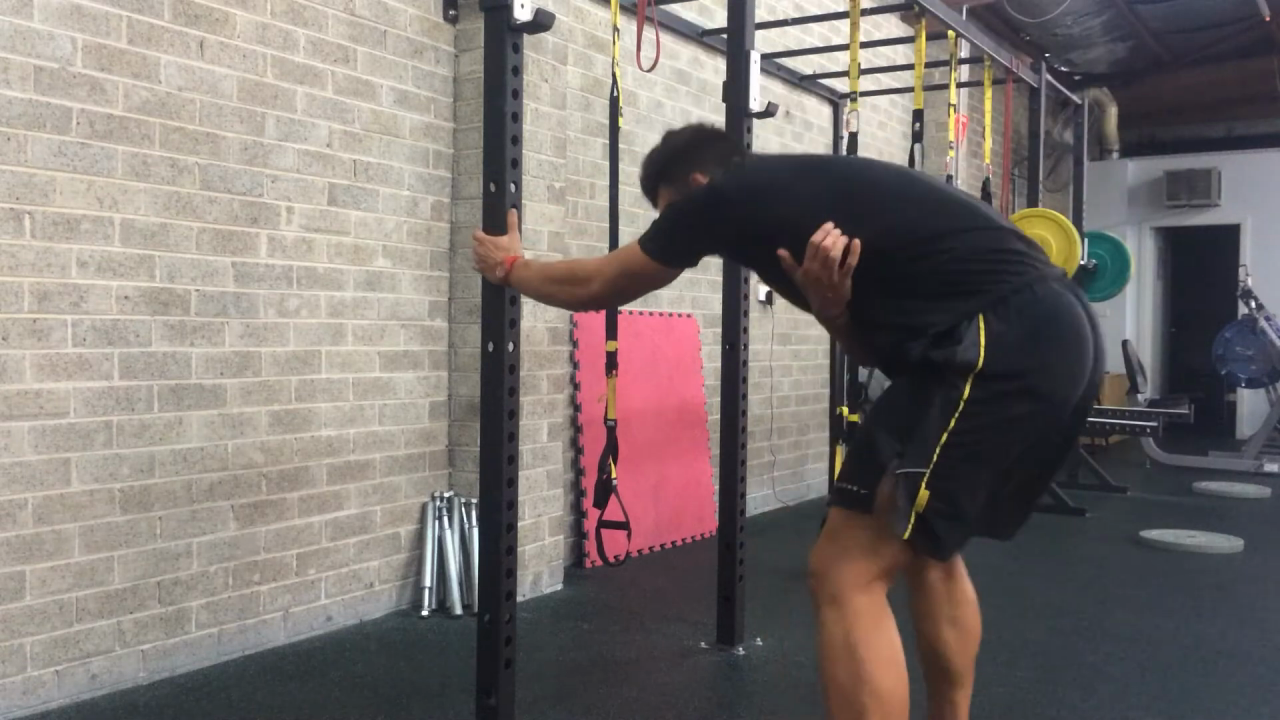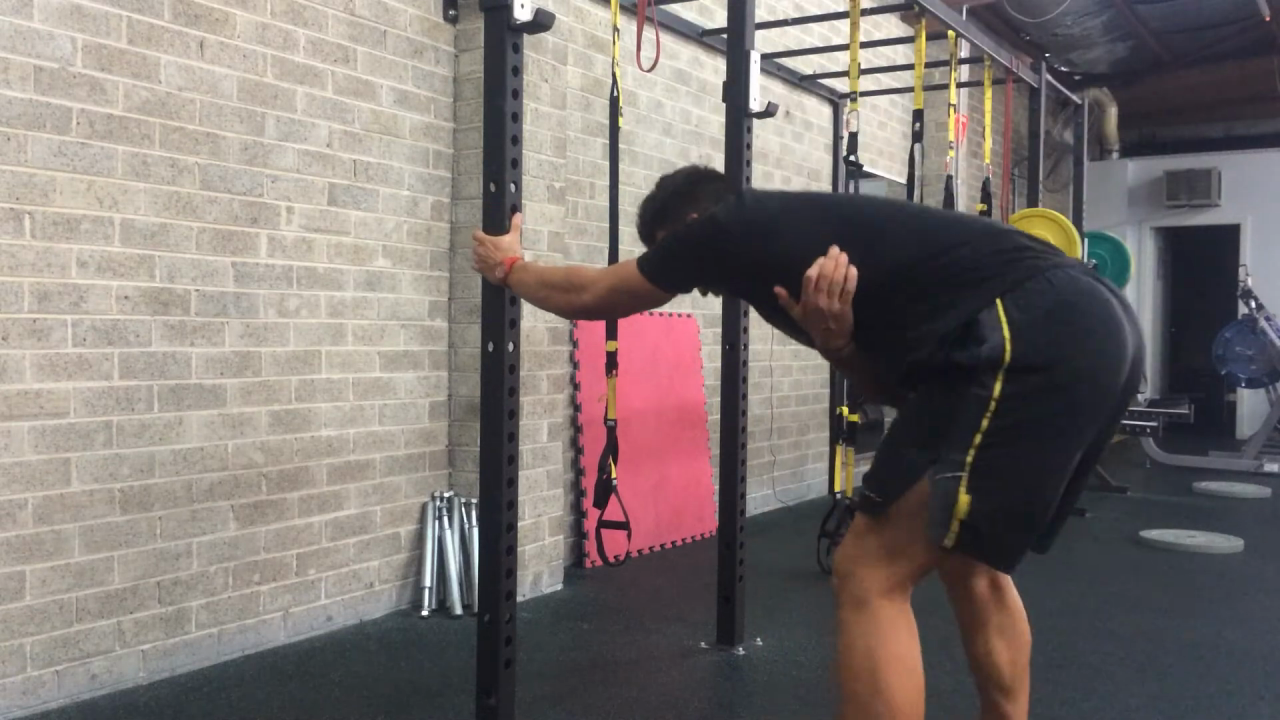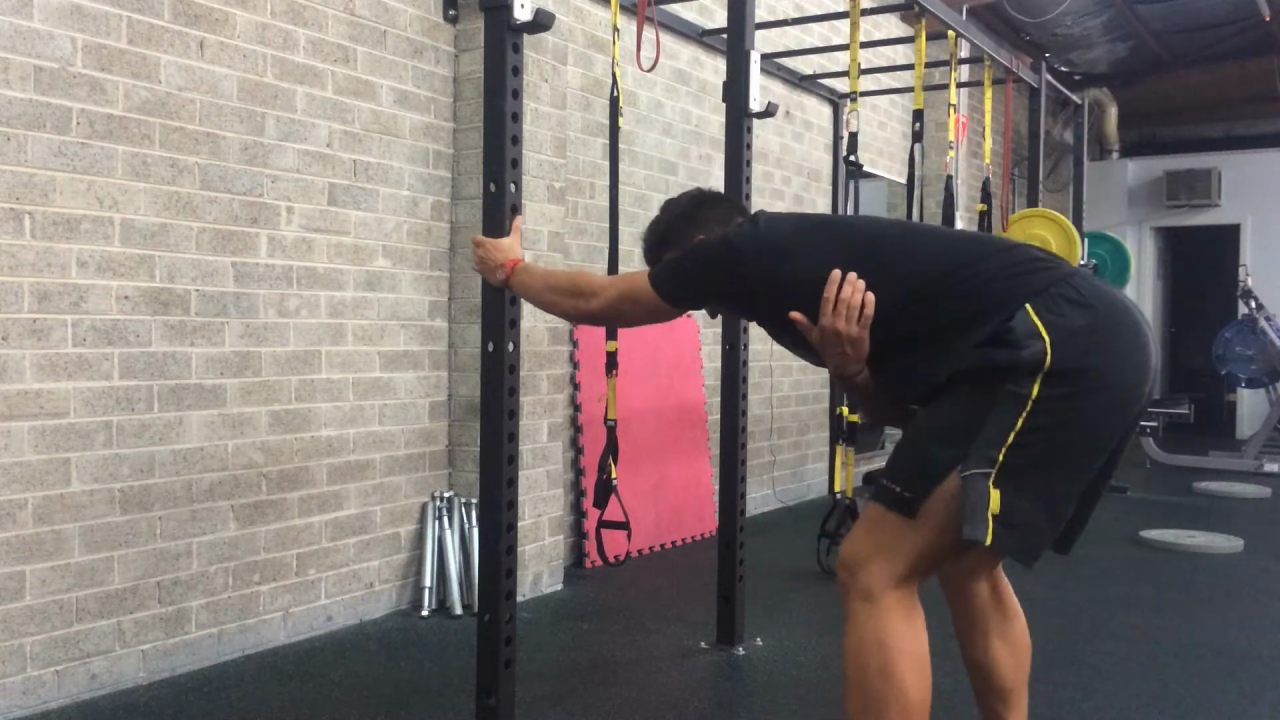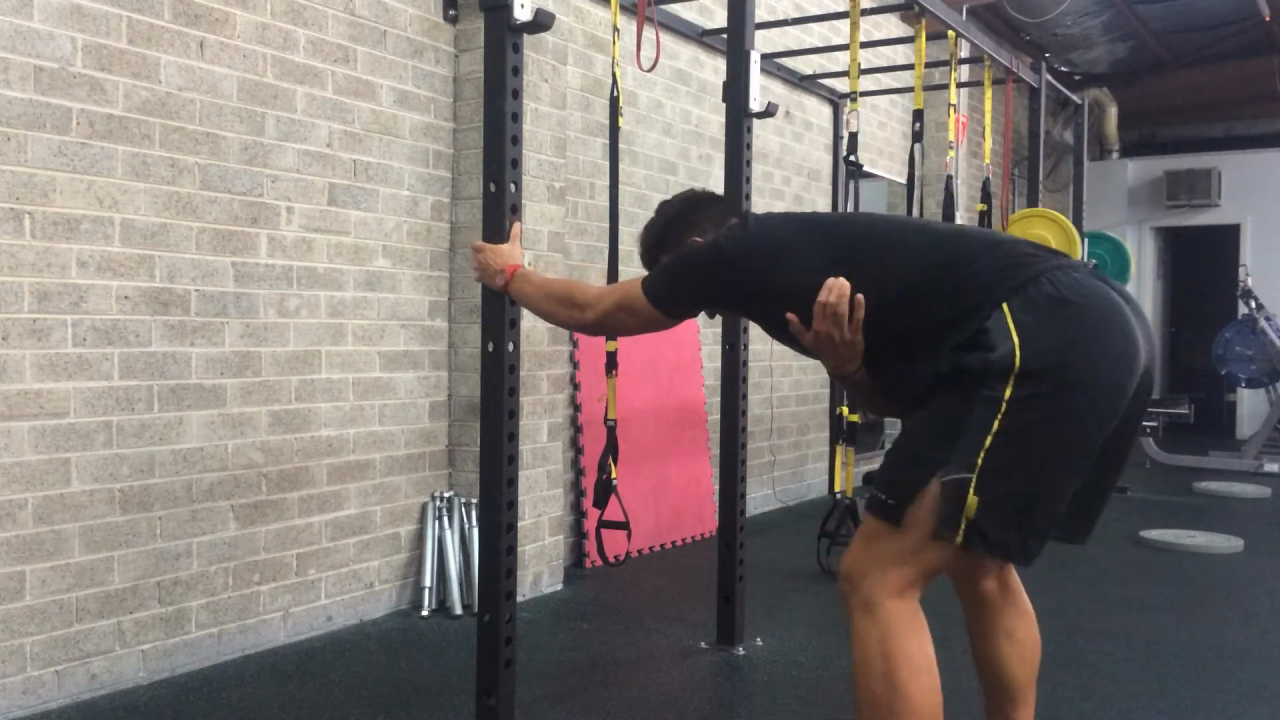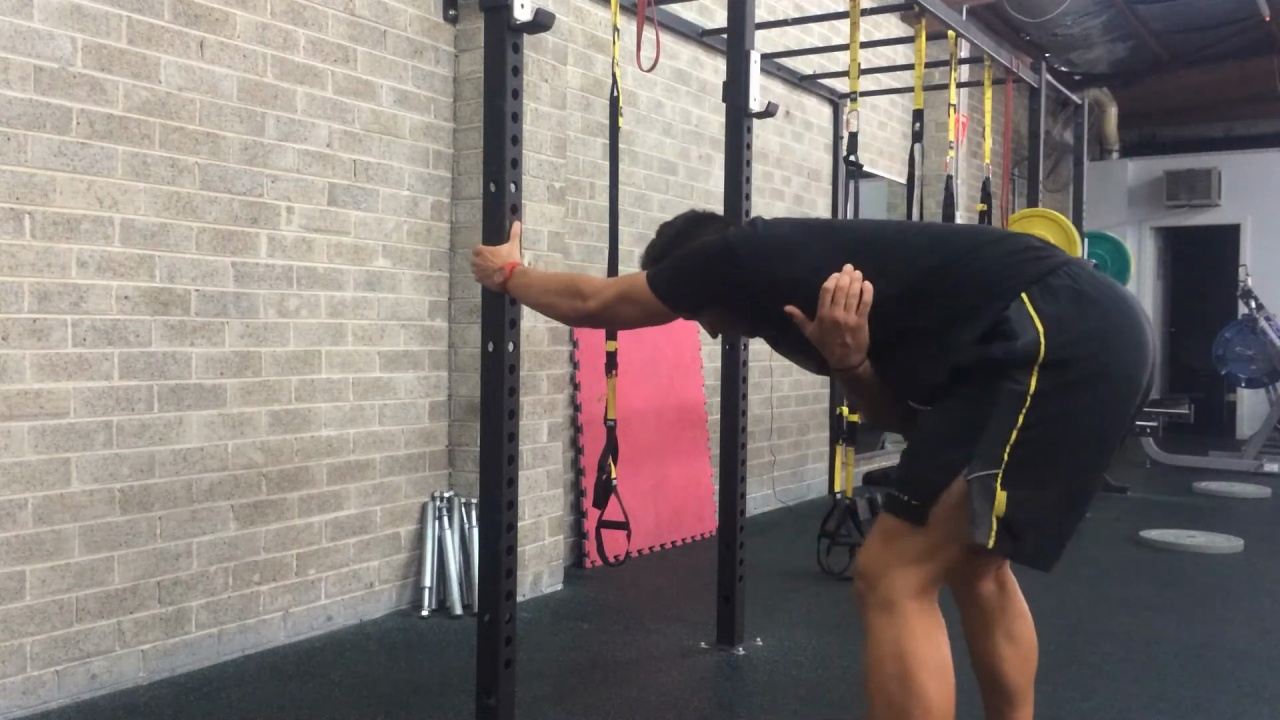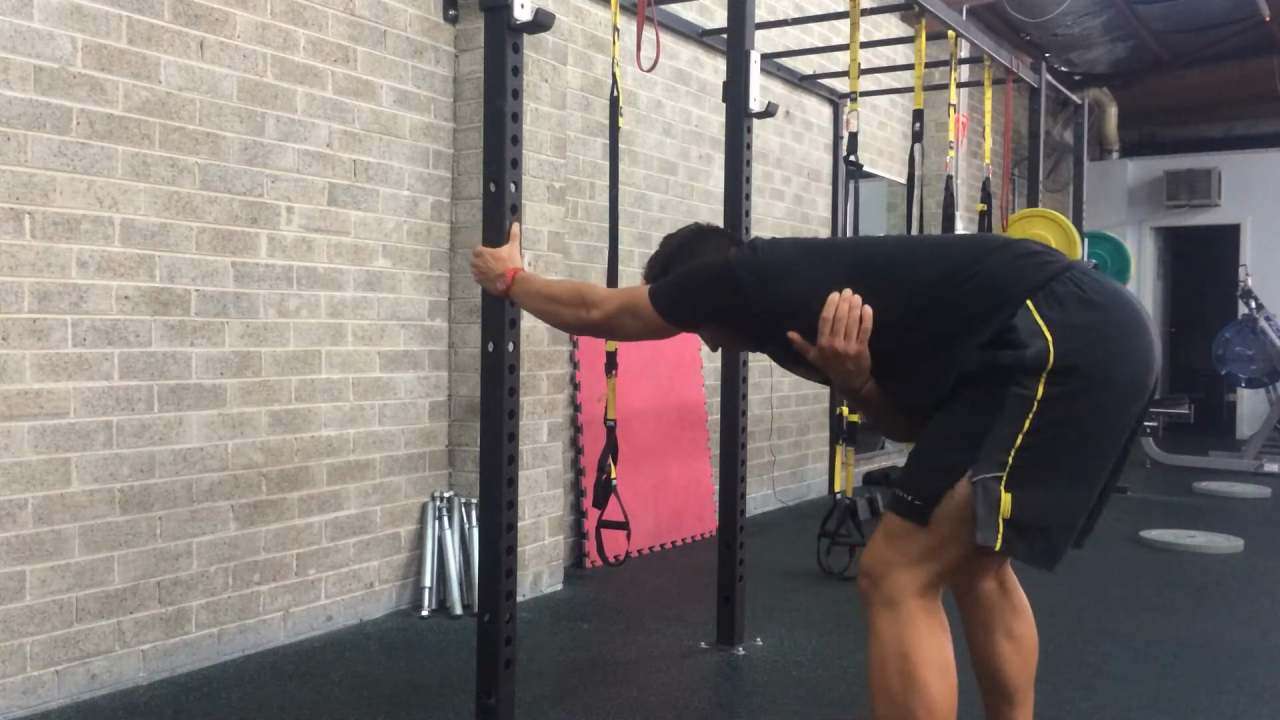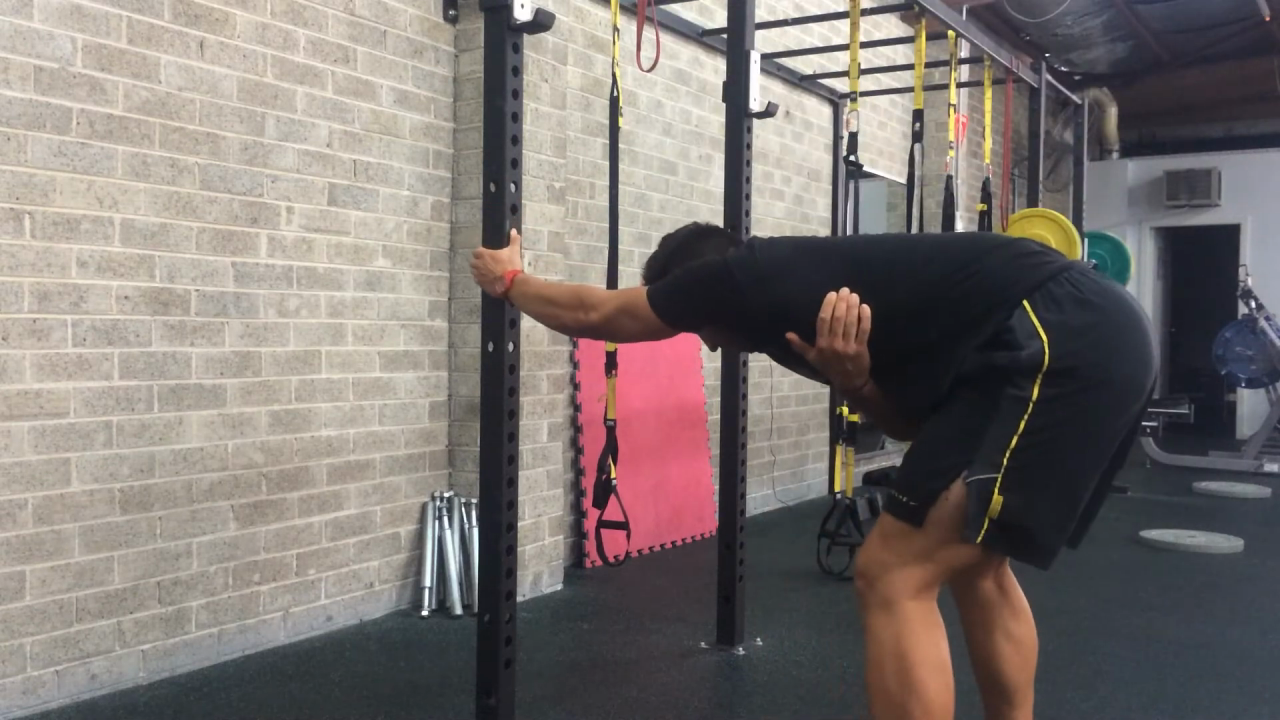
dt=0.2s
person 1, frame 1
left shoulder: (727, 196)
right shoulder: (810, 192)
left elbow: (598, 286)
right elbow: (885, 344)
left wrist: (509, 266)
right wrist: (835, 313)
left hip: (1000, 342)
right hip: (1056, 329)
left knee: (846, 574)
right knee: (923, 552)
person 1, frame 2
left shoulder: (726, 229)
right shoulder: (802, 228)
left elbow: (593, 296)
right elbow: (902, 385)
left wrist: (508, 266)
right wrist: (839, 348)
left hip: (1034, 335)
left knee: (870, 578)
right knee: (969, 559)
person 1, frame 3
left shoulder: (741, 253)
right shoulder: (806, 254)
left elbow: (598, 302)
right elbow: (911, 407)
left wrist: (510, 268)
right wrist: (853, 371)
left hip: (1057, 345)
right hip: (1105, 336)
left knee: (875, 573)
right knee: (965, 562)
person 1, frame 4
left shoulder: (732, 255)
right shoulder: (803, 251)
left elbow: (596, 311)
right elbow: (911, 396)
left wrist: (509, 273)
right wrist: (847, 367)
left hip: (1046, 339)
right hip: (1103, 327)
left knee: (878, 580)
right knee: (979, 562)
person 1, frame 5
left shoulder: (739, 256)
right shoulder: (803, 266)
left elbow: (595, 303)
right elbow: (915, 413)
left wrist: (508, 272)
right wrist: (853, 367)
left hip: (1055, 335)
right hip: (1102, 326)
left knee: (895, 580)
right knee: (973, 564)
person 1, frame 6
left shoulder: (741, 277)
right shoulder: (801, 283)
left elbow: (596, 313)
right elbow: (919, 422)
left wrist: (510, 277)
right wrist: (856, 384)
left hip: (1059, 341)
right hip: (1102, 328)
left knee: (897, 580)
right knee: (974, 562)
person 1, frame 7
left shoulder: (738, 278)
right shoulder: (805, 279)
left elbow: (595, 314)
right elbow: (916, 419)
left wrist: (509, 279)
right wrist: (855, 381)
left hip: (1057, 342)
right hip: (1099, 329)
left knee: (894, 578)
right knee: (974, 563)
